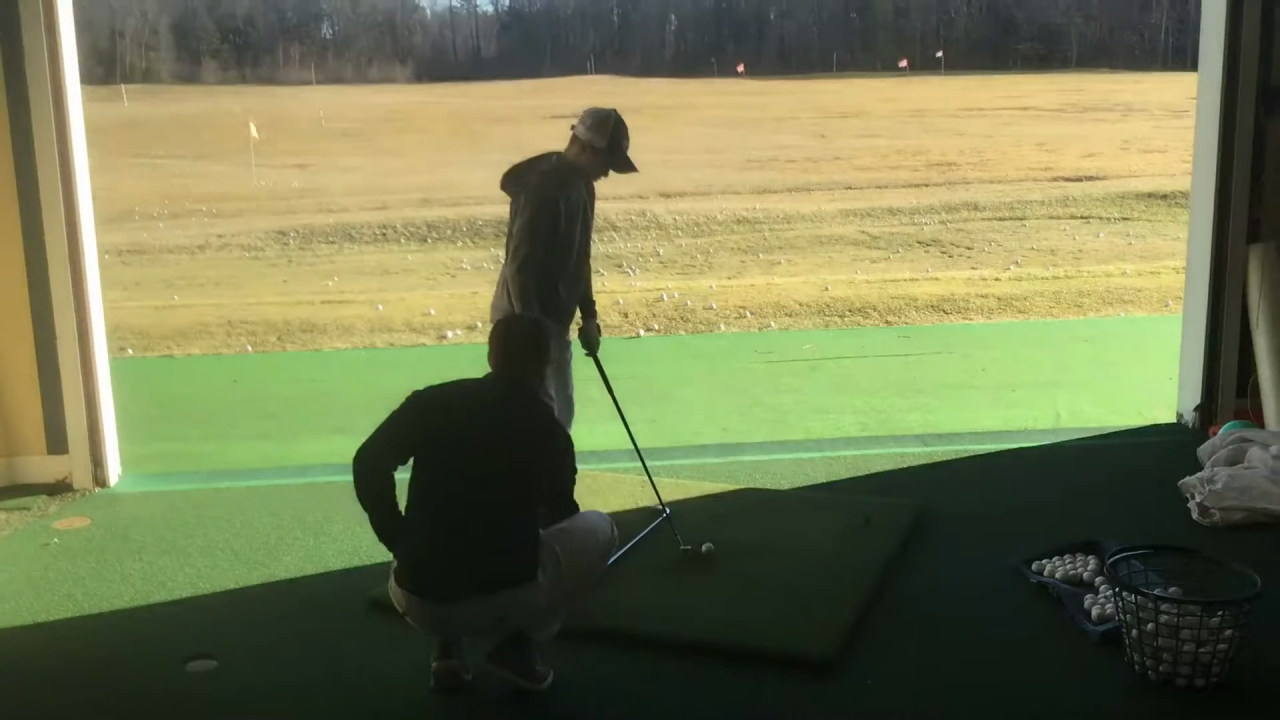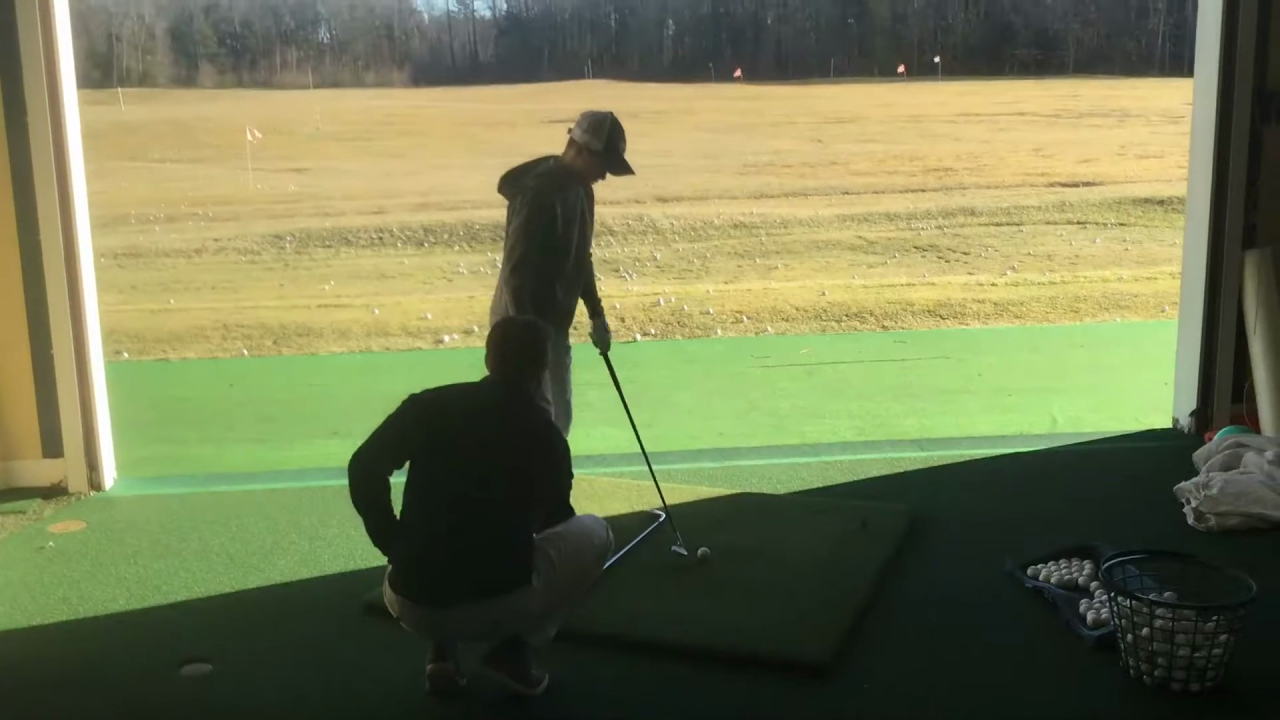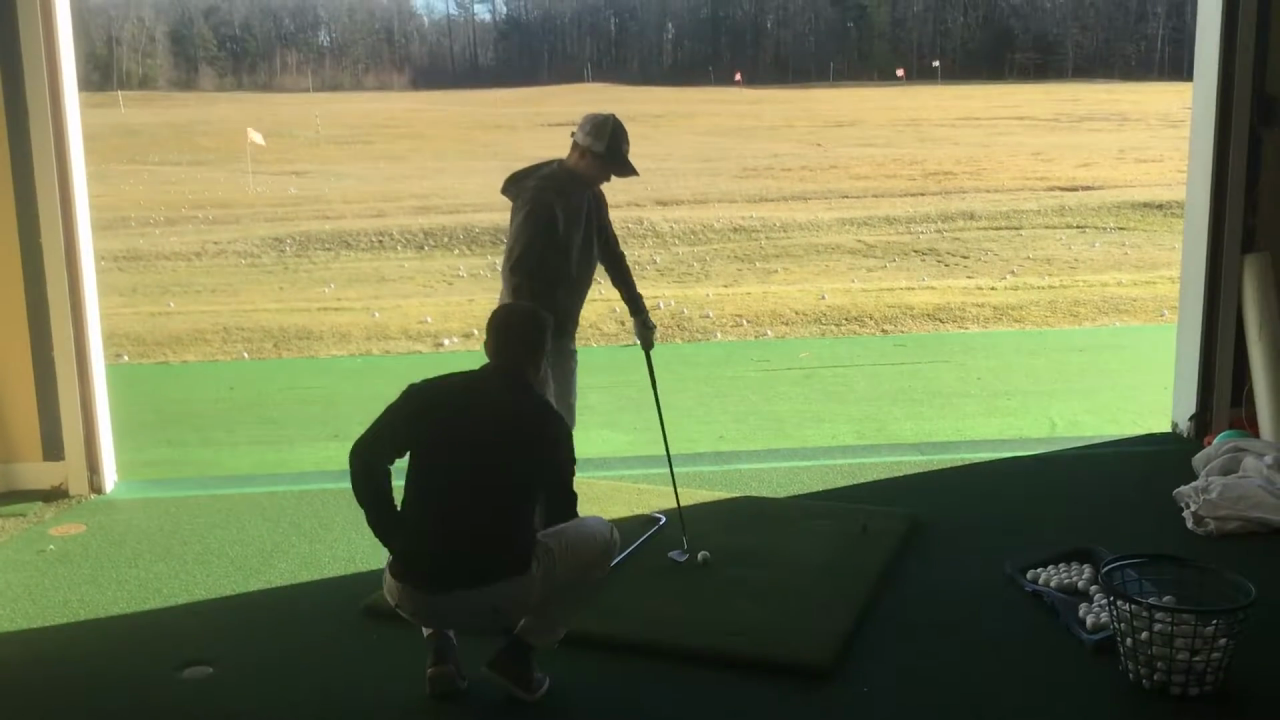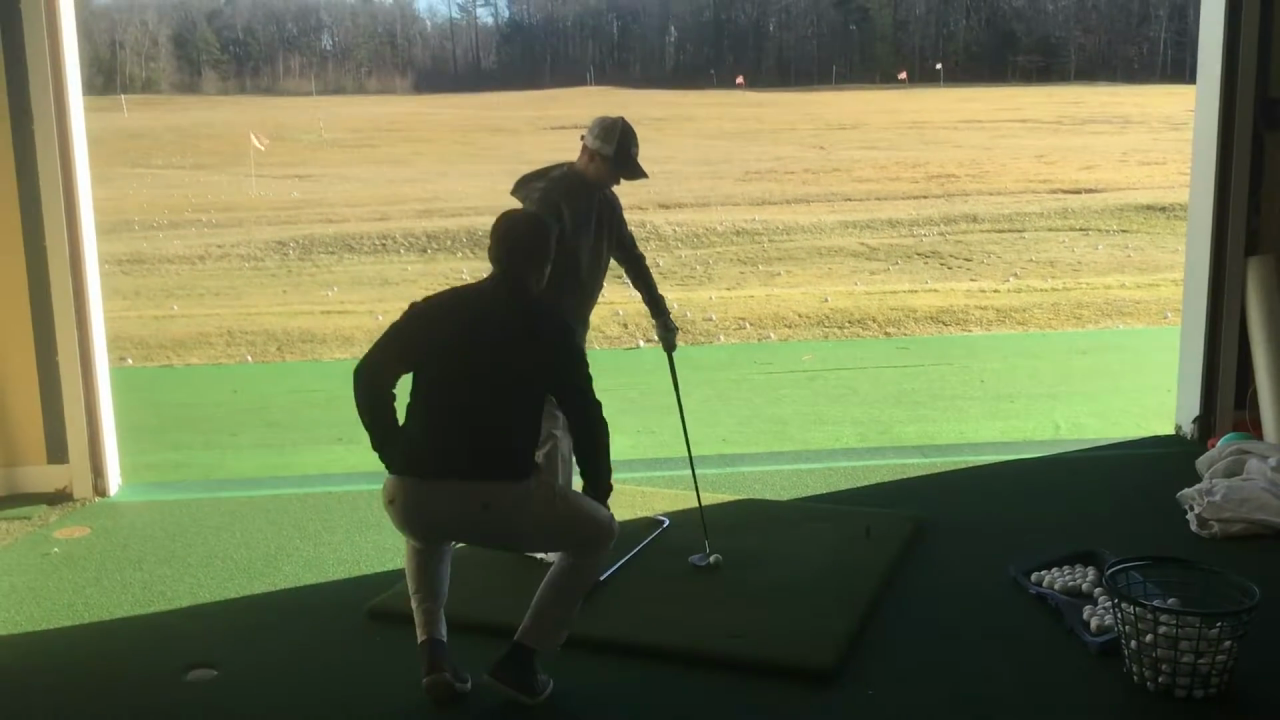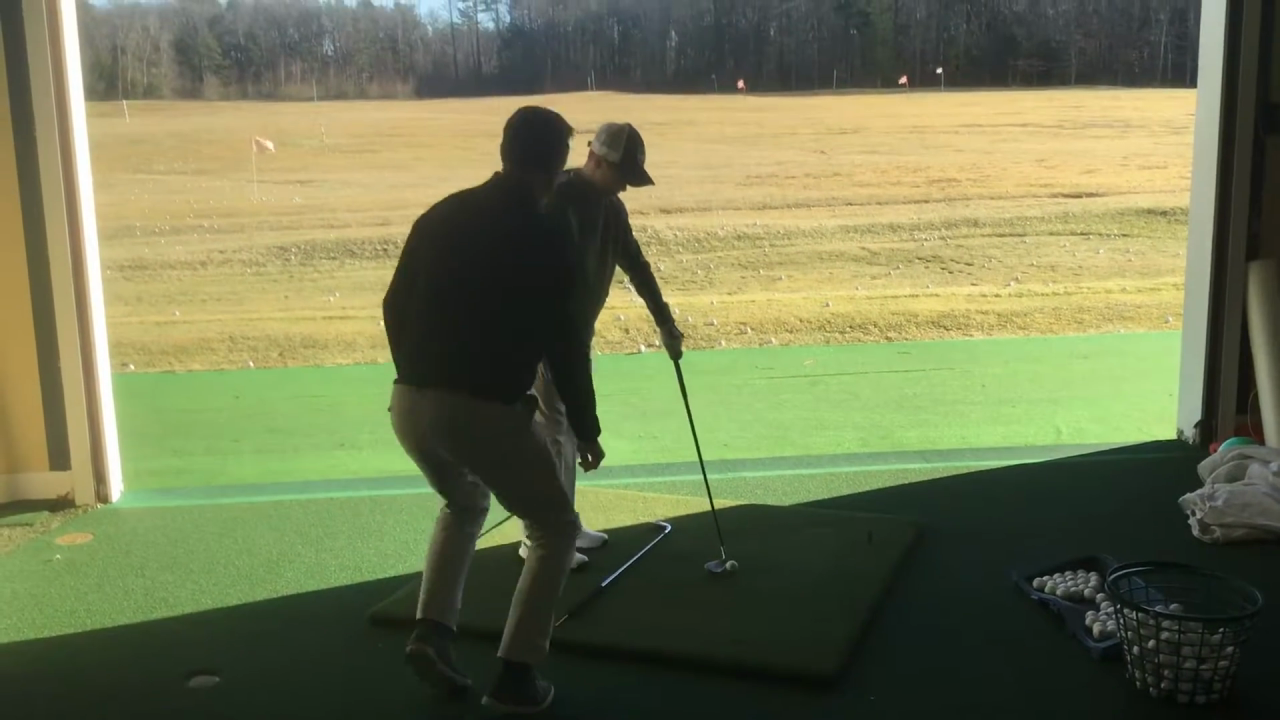
dt=0.3s
person 1, frame 1
left shoulder: (432, 402)
right shoulder: (548, 430)
left elbow: (369, 464)
right elbow: (561, 514)
left wrist: (401, 546)
left hip: (417, 602)
right hip: (507, 602)
right knee: (600, 529)
left ankle: (448, 645)
right ankle: (518, 644)
person 1, frame 2
left shoulder: (428, 406)
right shoulder: (545, 435)
left elbow: (364, 470)
right elbow: (556, 519)
left wrist: (395, 549)
left hip: (412, 606)
right hip: (501, 605)
right knee: (596, 533)
left ankle: (442, 649)
right ankle: (514, 646)
person 1, frame 3
left shoulder: (428, 395)
right shoulder: (545, 422)
left elbow: (365, 459)
right elbow: (559, 511)
left wrist: (396, 538)
left hip: (411, 592)
right hip: (499, 594)
right knee: (601, 534)
left ankle: (440, 651)
right ankle: (518, 654)
person 1, frame 4
left shoulder: (433, 310)
right shoulder: (552, 329)
left elbow: (369, 378)
right elbow: (585, 415)
left wrist: (396, 460)
right wrist: (598, 487)
left hip: (411, 497)
right hip: (499, 497)
left knee: (425, 529)
right knee: (597, 531)
left ankle: (434, 654)
right ankle: (521, 658)
person 1, frame 5
left shoulder: (440, 215)
right shoulder: (542, 240)
left elbow: (396, 304)
right elbow: (562, 344)
right wrist: (586, 430)
left hip: (411, 403)
right hip: (485, 409)
left knee: (463, 506)
right knee: (556, 526)
left ankle: (431, 635)
person 2, frame 1
left shoulder: (581, 188)
right shoulder: (540, 191)
right elbow: (520, 269)
left wrist: (589, 316)
left hip: (555, 321)
left knee: (561, 413)
person 2, frame 2
left shoulder: (581, 191)
right shoulder: (537, 194)
right elbow: (515, 272)
left wrist: (596, 315)
left hip: (555, 325)
left knee: (559, 417)
person 2, frame 3
left shoulder: (591, 199)
right shoulder: (539, 199)
left elbow: (612, 256)
right elbow: (516, 274)
left wrist: (639, 313)
left hip: (561, 331)
left knee: (562, 423)
person 2, frame 4
left shoulder: (604, 199)
right shoulder: (548, 197)
left elbow: (631, 257)
left wrist: (660, 310)
left hip: (572, 327)
left knee: (570, 422)
right knee: (546, 425)
person 2, frame 5
left shoulder: (610, 207)
right shoulder: (555, 204)
left elbow: (635, 264)
left wrist: (664, 320)
left hip: (577, 335)
left knee: (574, 432)
right knee: (551, 434)
right ankle: (539, 536)
